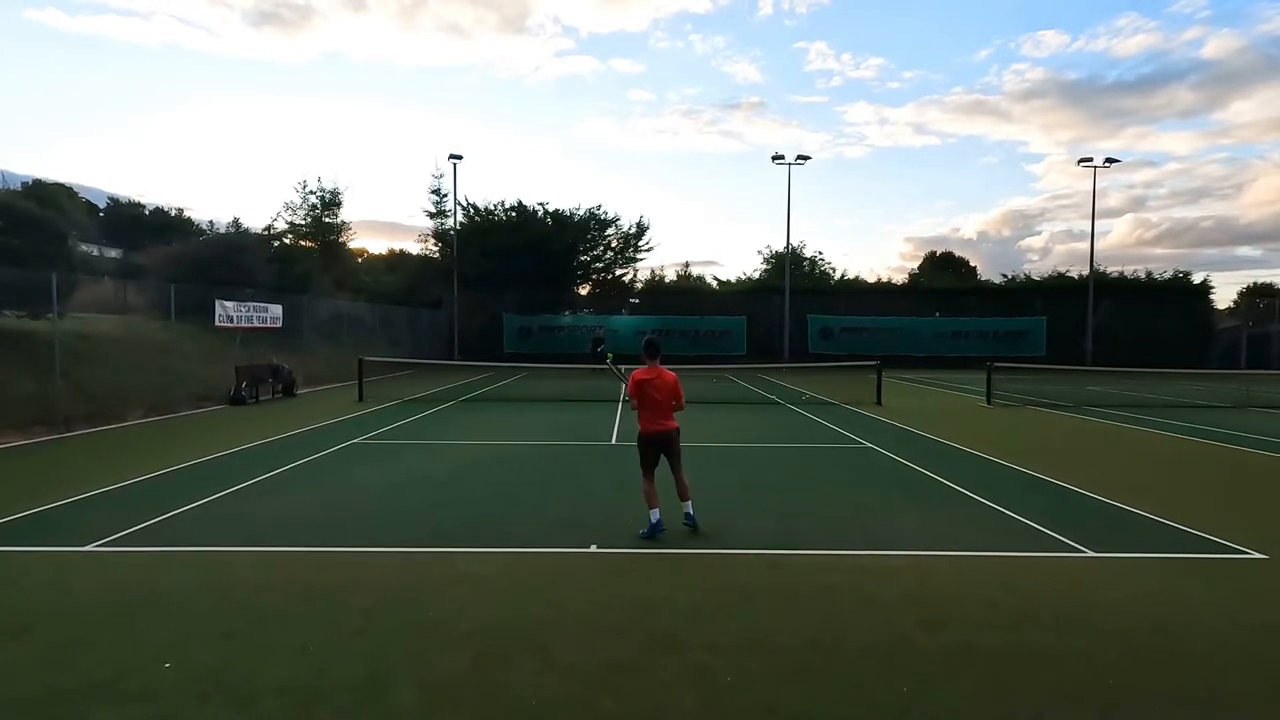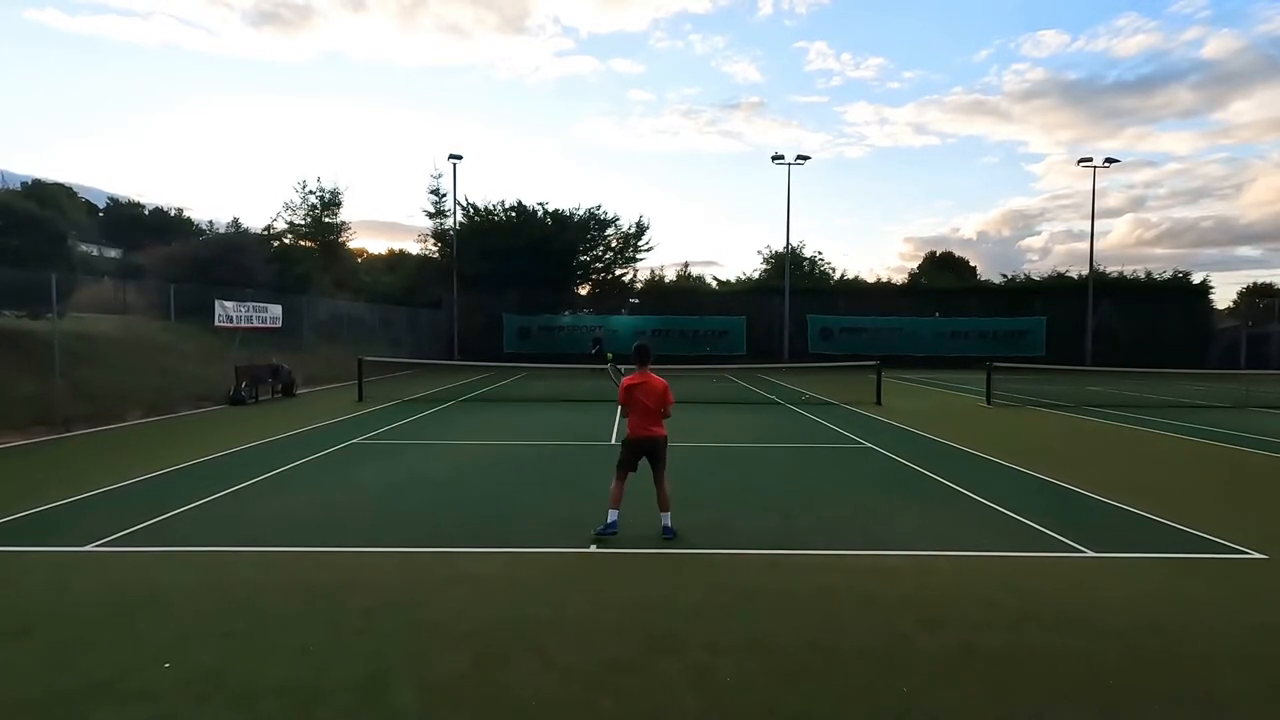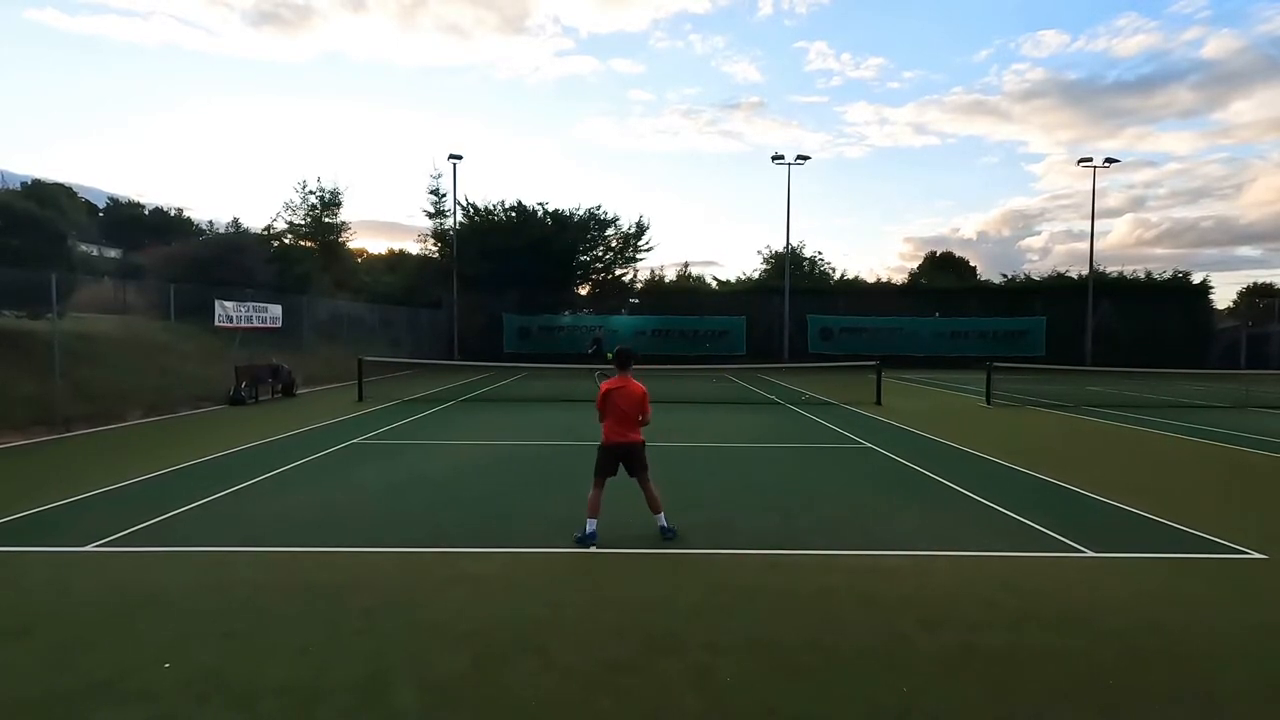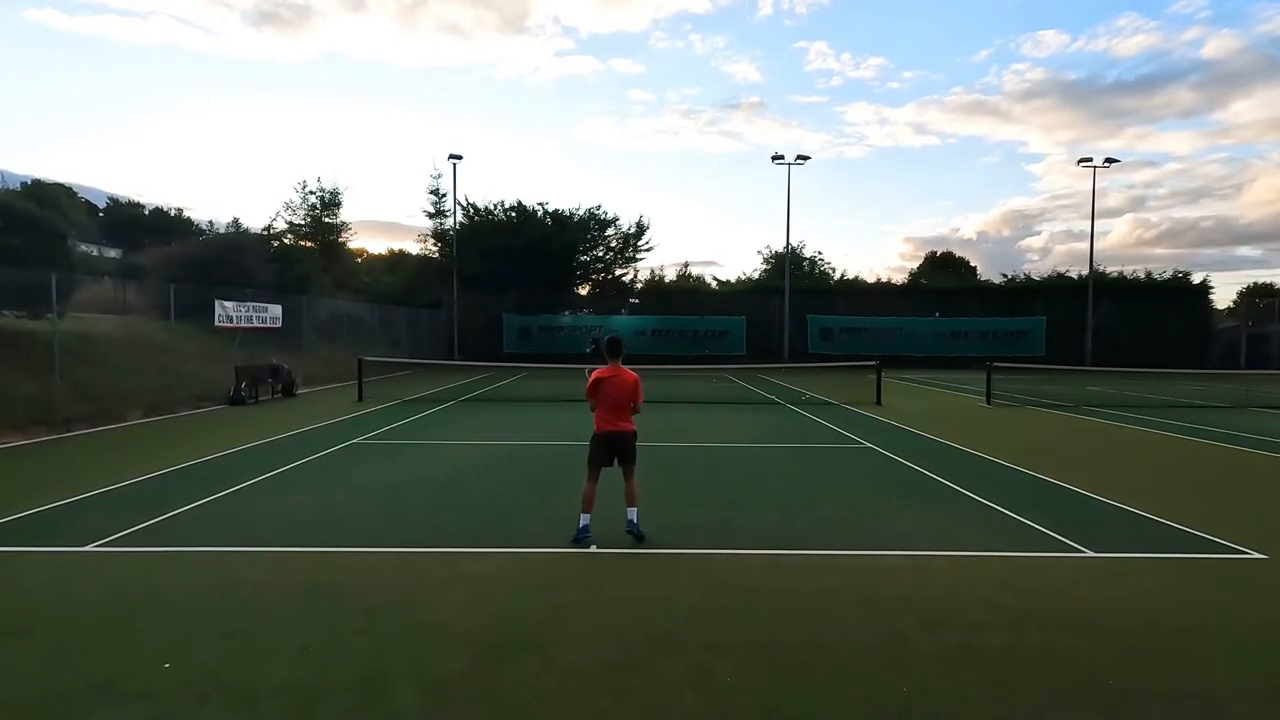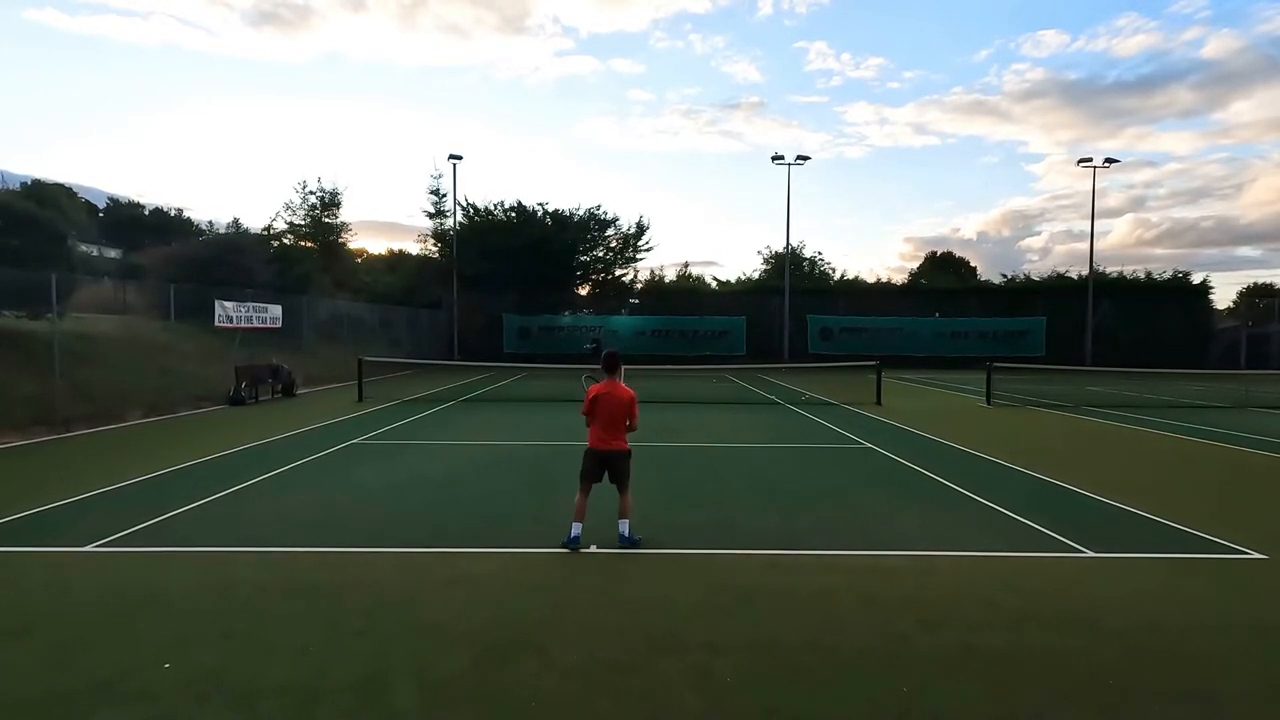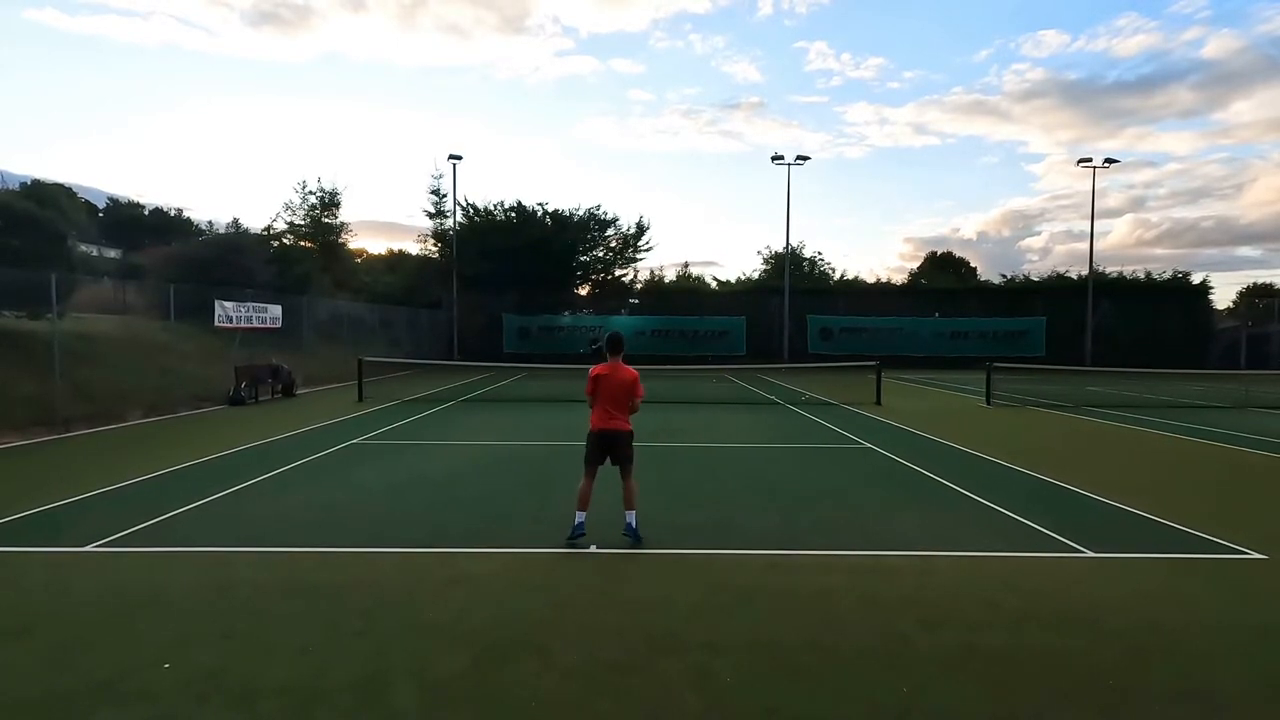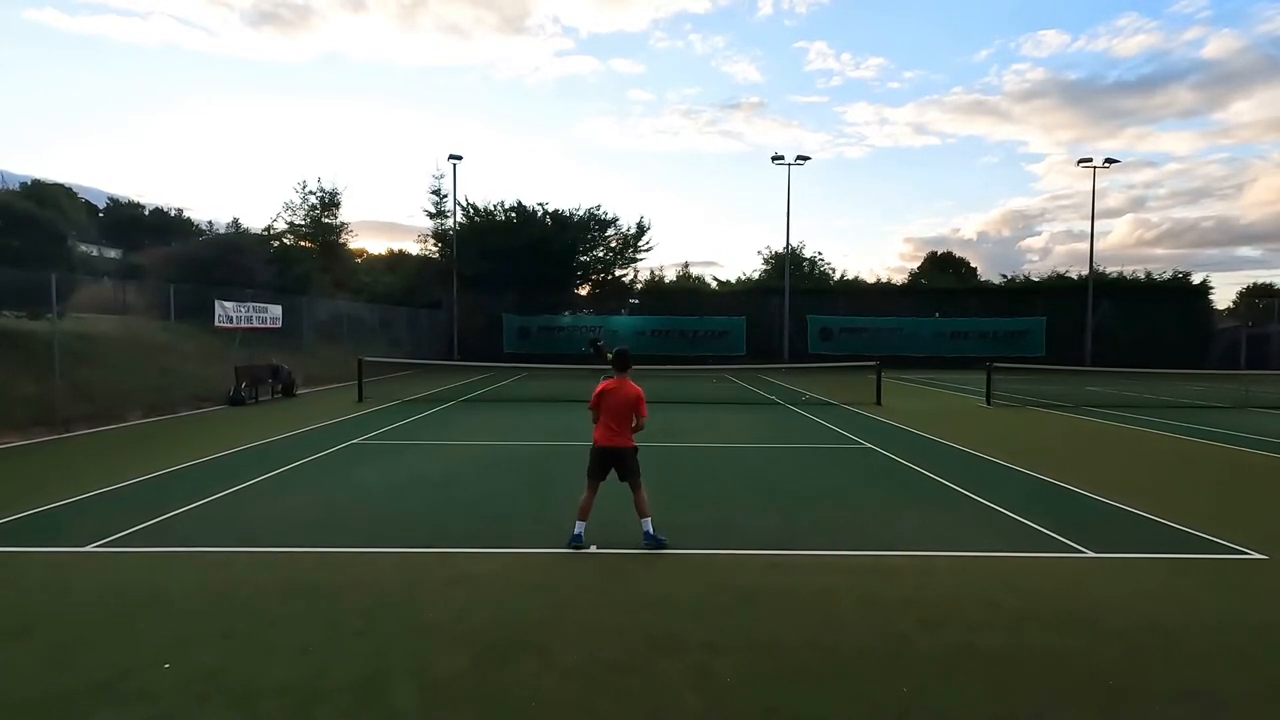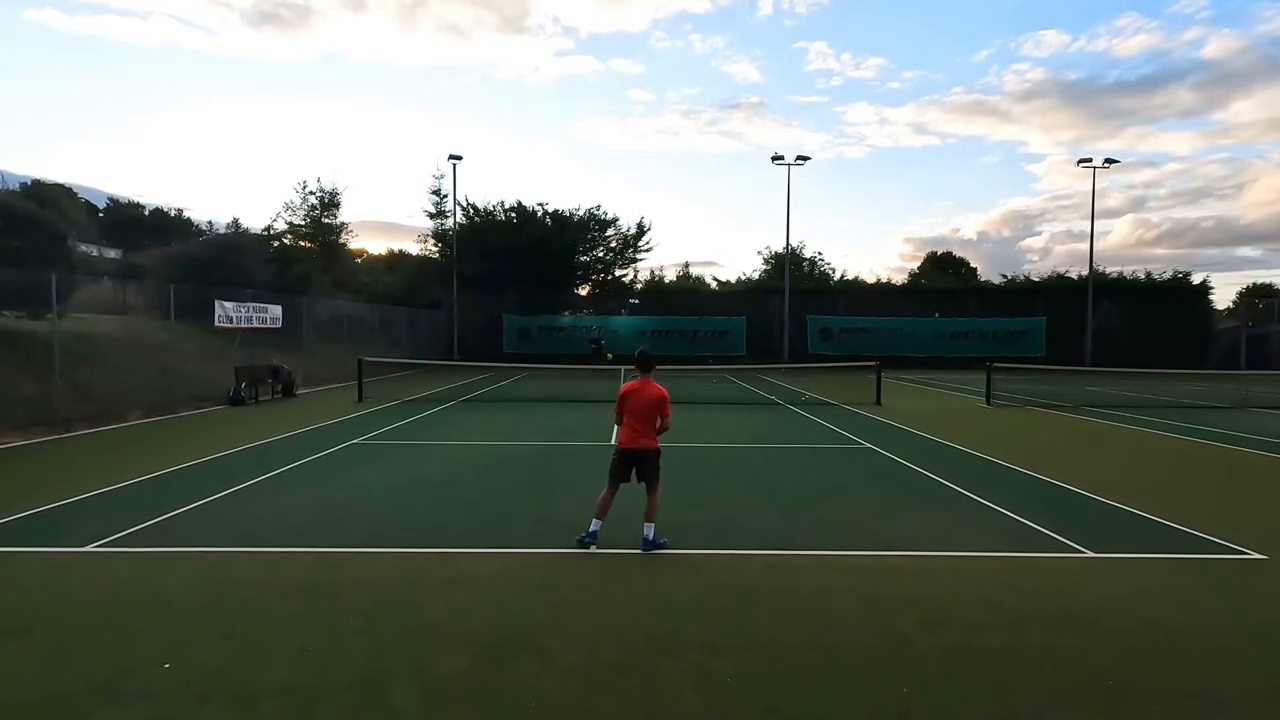
dt=0.2s
person 1, frame 1
left shoulder: (637, 376)
right shoulder: (672, 377)
left elbow: (634, 405)
right elbow: (681, 405)
left hip: (648, 433)
right hip: (670, 431)
left knee: (648, 478)
right knee: (678, 473)
left ankle: (655, 522)
right ankle: (689, 514)
person 1, frame 2
left shoulder: (627, 383)
right shoulder: (661, 384)
left elbow: (624, 413)
right elbow: (667, 413)
left hip: (635, 438)
right hip: (657, 438)
left knee: (619, 480)
right knee: (660, 481)
left ankle: (611, 522)
right ankle: (666, 526)
person 1, frame 3
left shoulder: (606, 387)
right shoulder: (641, 389)
left elbow: (601, 417)
right elbow: (646, 420)
left hip: (611, 444)
right hip: (634, 443)
left knee: (597, 486)
right knee: (646, 485)
left ankle: (590, 532)
right ankle: (664, 526)
person 1, frame 4
left shoulder: (597, 376)
right shoulder: (633, 378)
left elbow: (592, 406)
right elbow: (637, 408)
left hip: (603, 433)
right hip: (626, 433)
left knee: (592, 479)
right knee: (630, 477)
left ankle: (584, 526)
right ankle: (632, 521)
person 1, frame 5
left shoulder: (593, 392)
right shoulder: (629, 395)
left elbow: (588, 422)
right elbow: (633, 426)
left hip: (596, 449)
right hip: (620, 450)
left knee: (583, 492)
right knee: (624, 492)
left ankle: (575, 536)
right ankle: (624, 534)
person 1, frame 6
left shoulder: (595, 372)
right shoulder: (632, 375)
left elbow: (591, 403)
right elbow: (636, 407)
left hip: (598, 431)
right hip: (622, 432)
left knee: (588, 477)
right knee: (627, 478)
left ankle: (579, 524)
right ankle: (631, 526)
person 1, frame 7
left shoulder: (602, 388)
right shoulder: (637, 392)
left elbow: (594, 418)
right elbow: (641, 425)
left hip: (601, 446)
right hip: (625, 447)
left knee: (590, 490)
right knee: (638, 489)
left ankle: (578, 535)
right ankle: (649, 534)
person 1, frame 8
left shoulder: (626, 389)
right shoulder: (661, 393)
left elbow: (618, 421)
right elbow: (665, 425)
left hip: (625, 447)
right hip: (649, 449)
left knee: (610, 490)
right knee: (652, 491)
left ankle: (592, 532)
right ankle: (649, 537)
